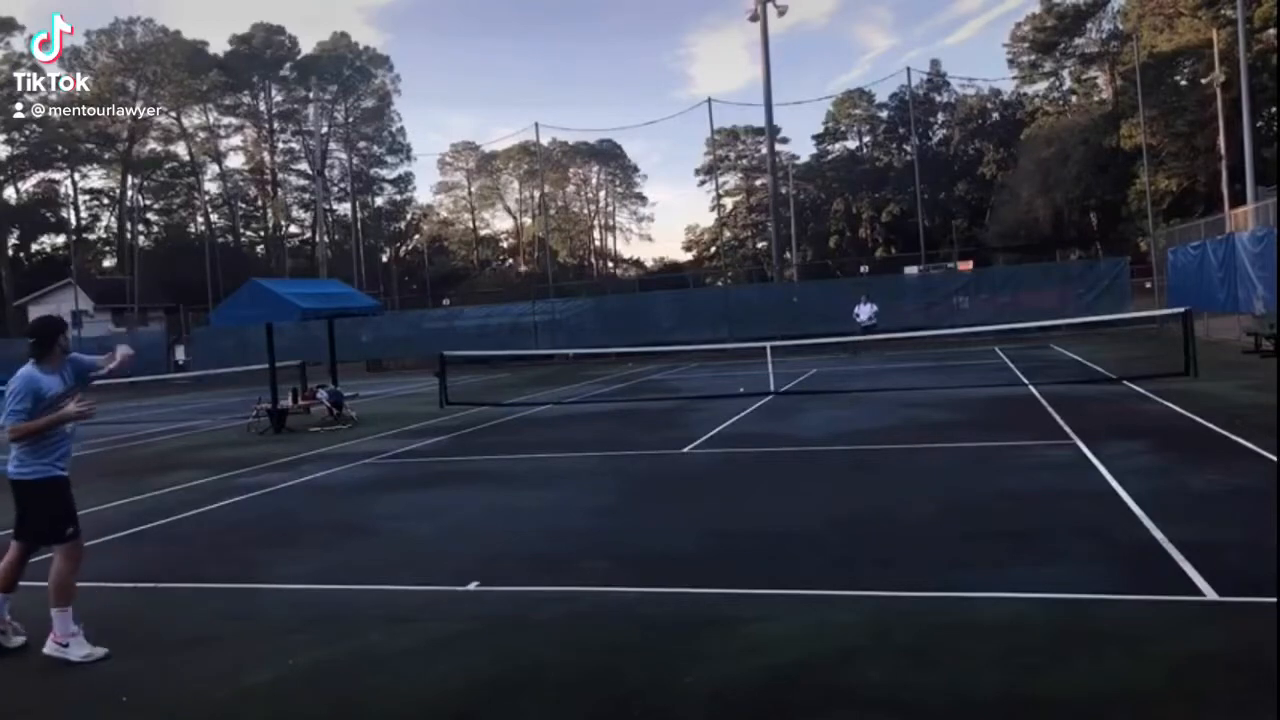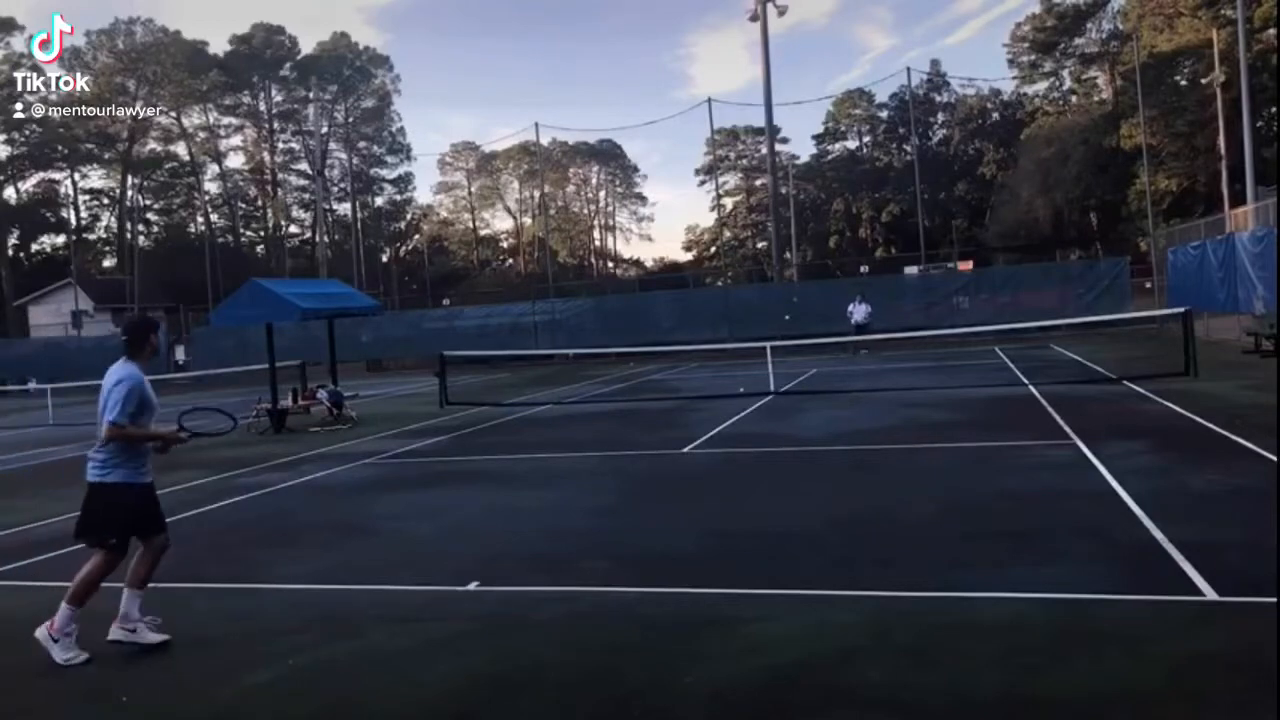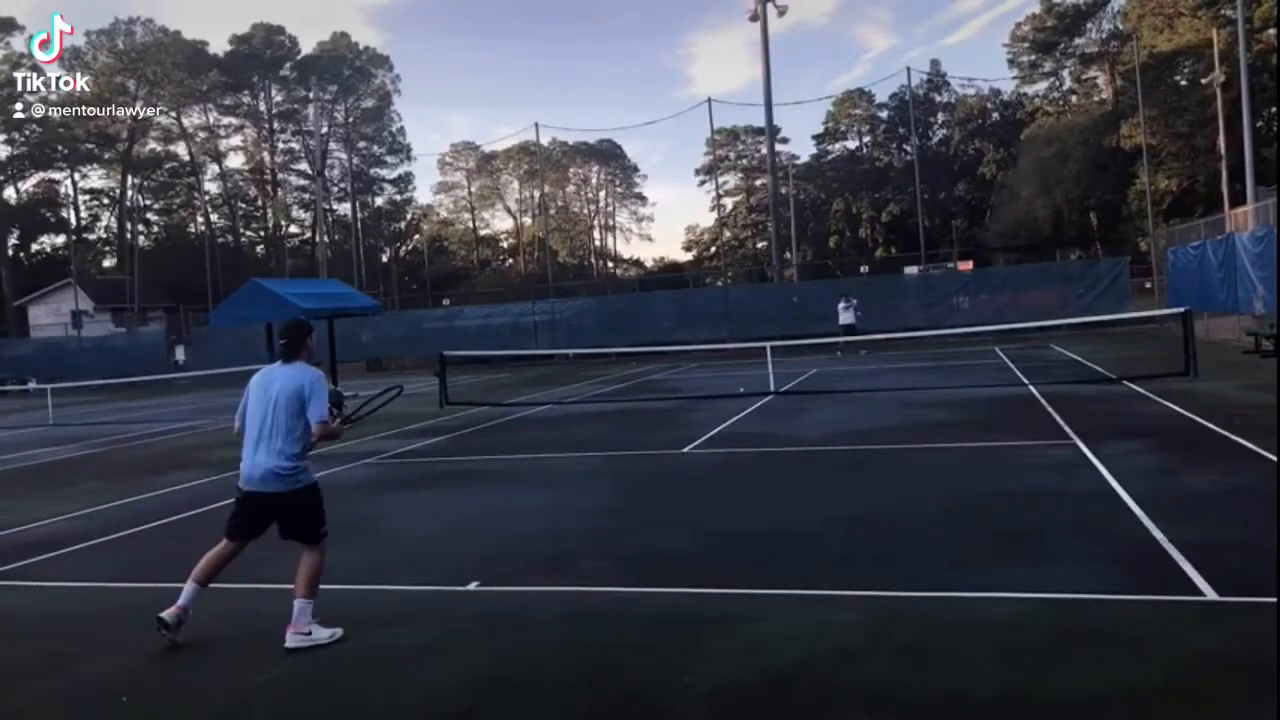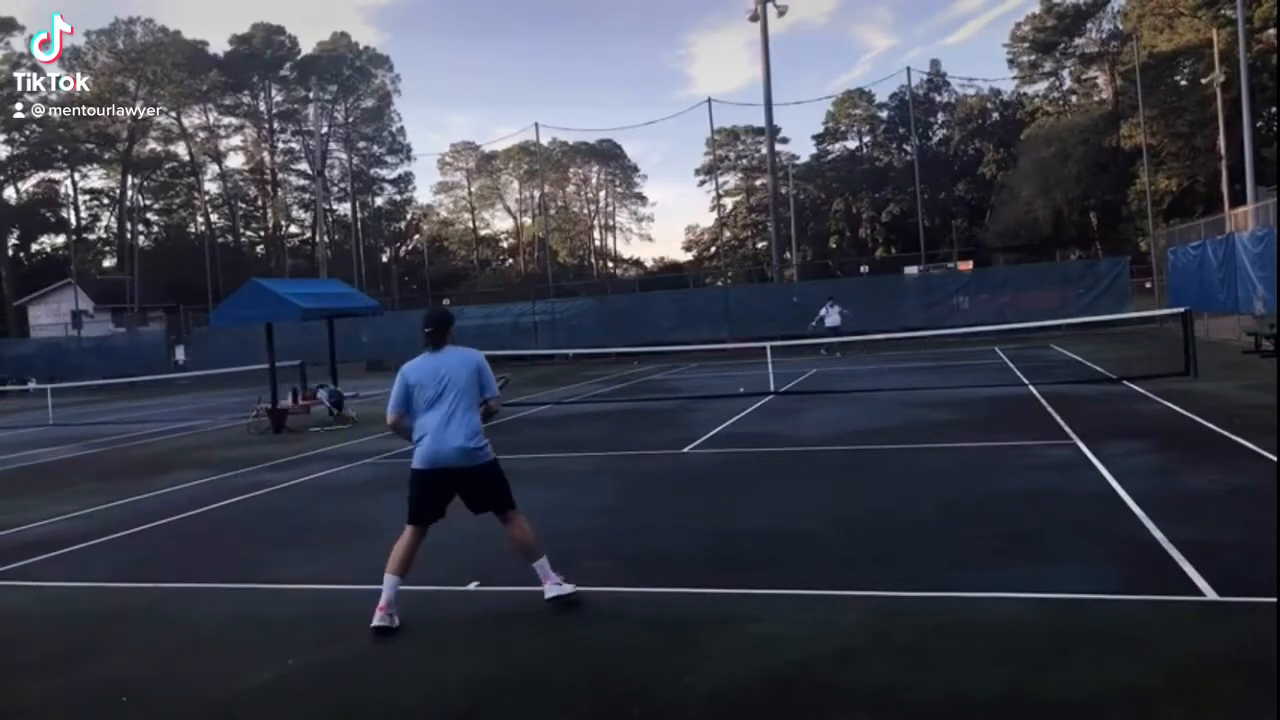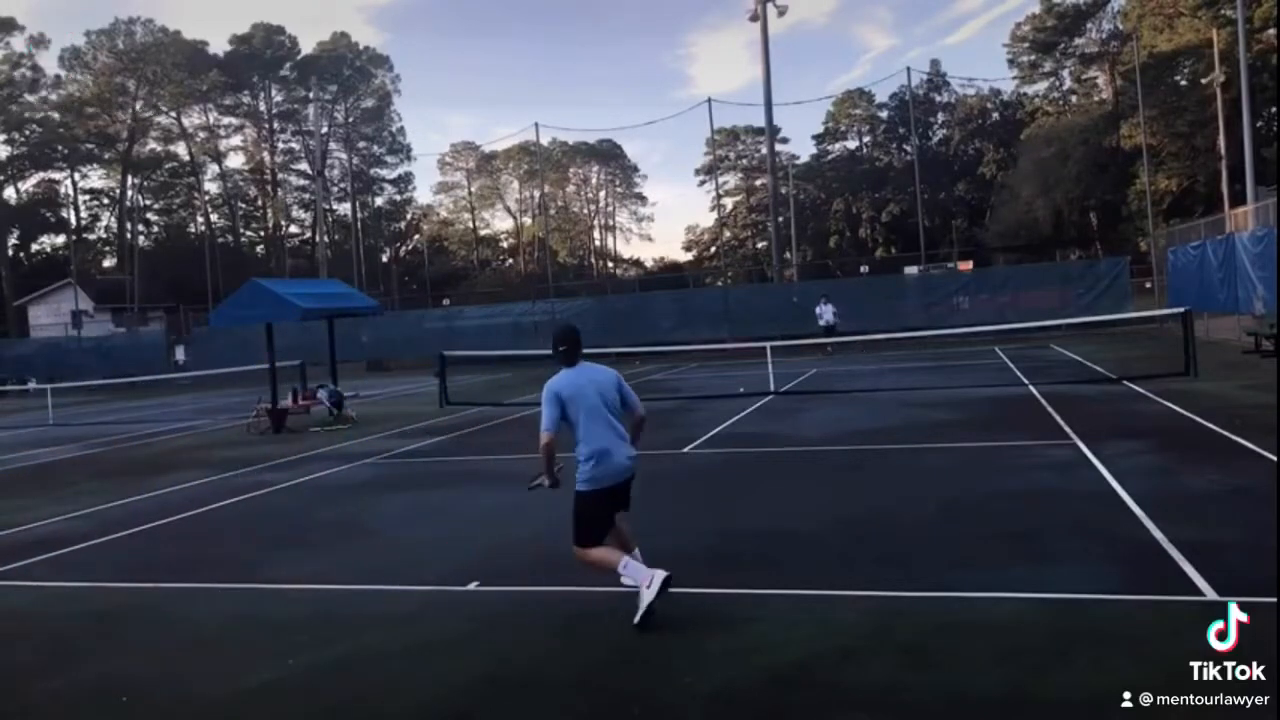
dt=0.5s
person 1, frame 1
left shoulder: (70, 365)
left elbow: (108, 361)
left wrist: (119, 356)
right wrist: (62, 416)
left hip: (45, 473)
right hip: (38, 476)
right knee: (69, 548)
right ankle: (63, 637)
person 1, frame 2
left shoulder: (124, 371)
right shoulder: (131, 378)
right elbow: (113, 431)
left wrist: (151, 438)
right wrist: (161, 437)
left hip: (129, 476)
right hip: (117, 478)
left knee: (158, 541)
right knee: (107, 557)
left ankle: (128, 622)
right ankle: (58, 630)
person 1, frame 3
left shoulder: (260, 377)
right shoulder: (312, 377)
left elbow: (239, 428)
right elbow: (319, 431)
right wrist: (334, 431)
left hip: (252, 477)
right hip: (290, 479)
left knee: (231, 545)
right knee: (313, 545)
left ankle: (178, 610)
right ankle: (301, 628)
person 1, frame 4
left shoulder: (409, 369)
right shoulder: (474, 359)
left elbow: (393, 421)
right elbow: (492, 406)
left hip: (427, 460)
right hip: (475, 455)
left knee: (414, 531)
right knee: (510, 516)
left ankle: (384, 610)
right ankle: (552, 583)
person 1, frame 5
left shoulder: (554, 387)
right shoulder: (609, 375)
left elbow: (547, 442)
right elbow: (639, 415)
left wrist: (549, 475)
left hip: (594, 474)
right hip: (623, 465)
left knee: (588, 549)
right knee: (609, 517)
left ankle: (648, 577)
right ankle: (642, 574)
